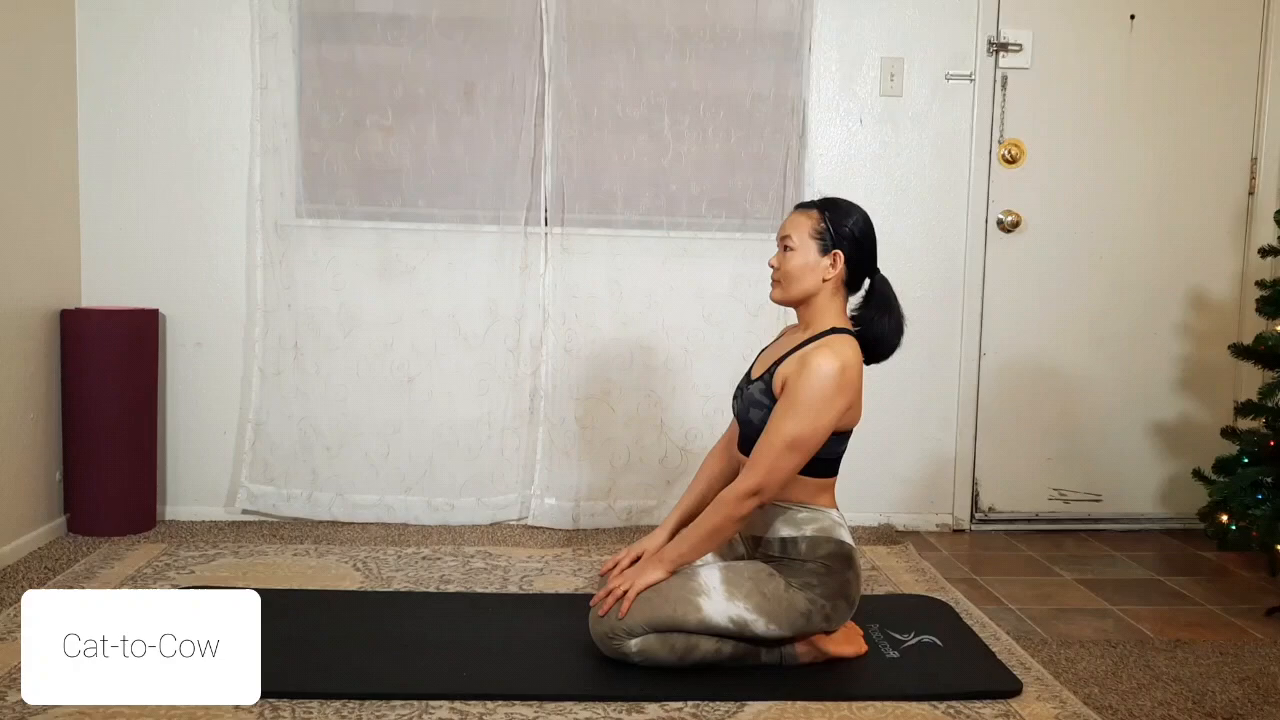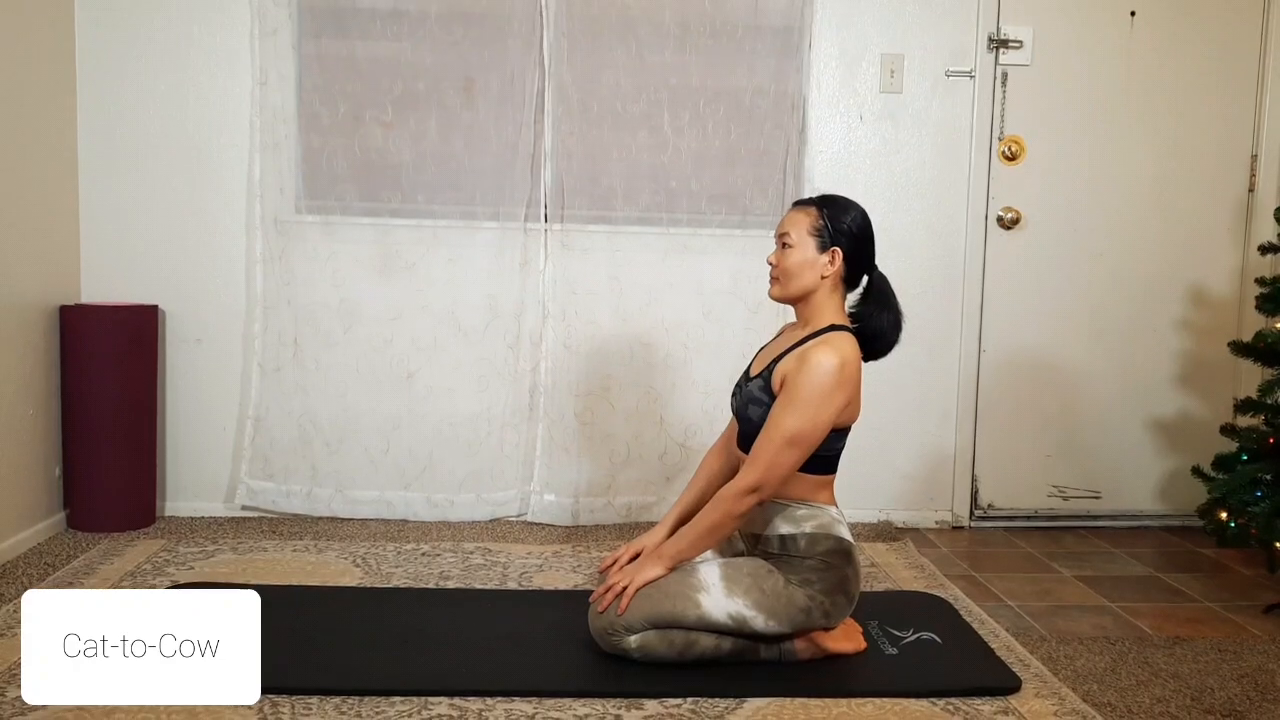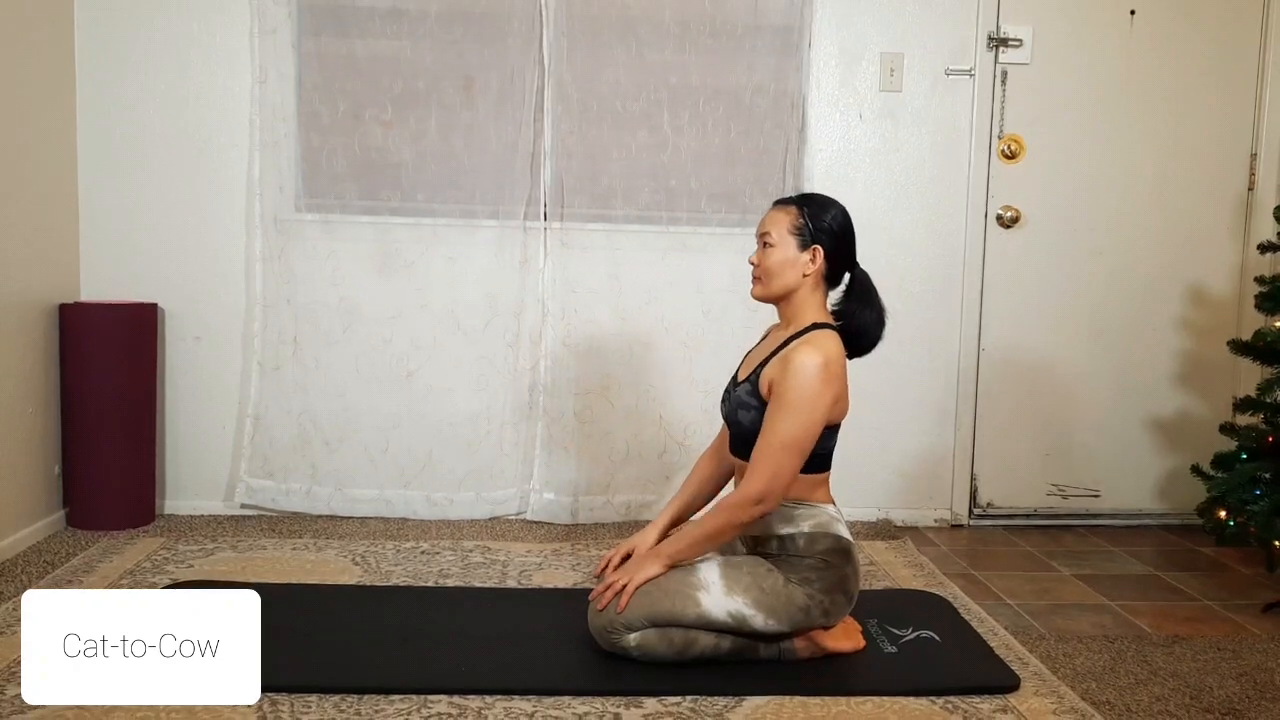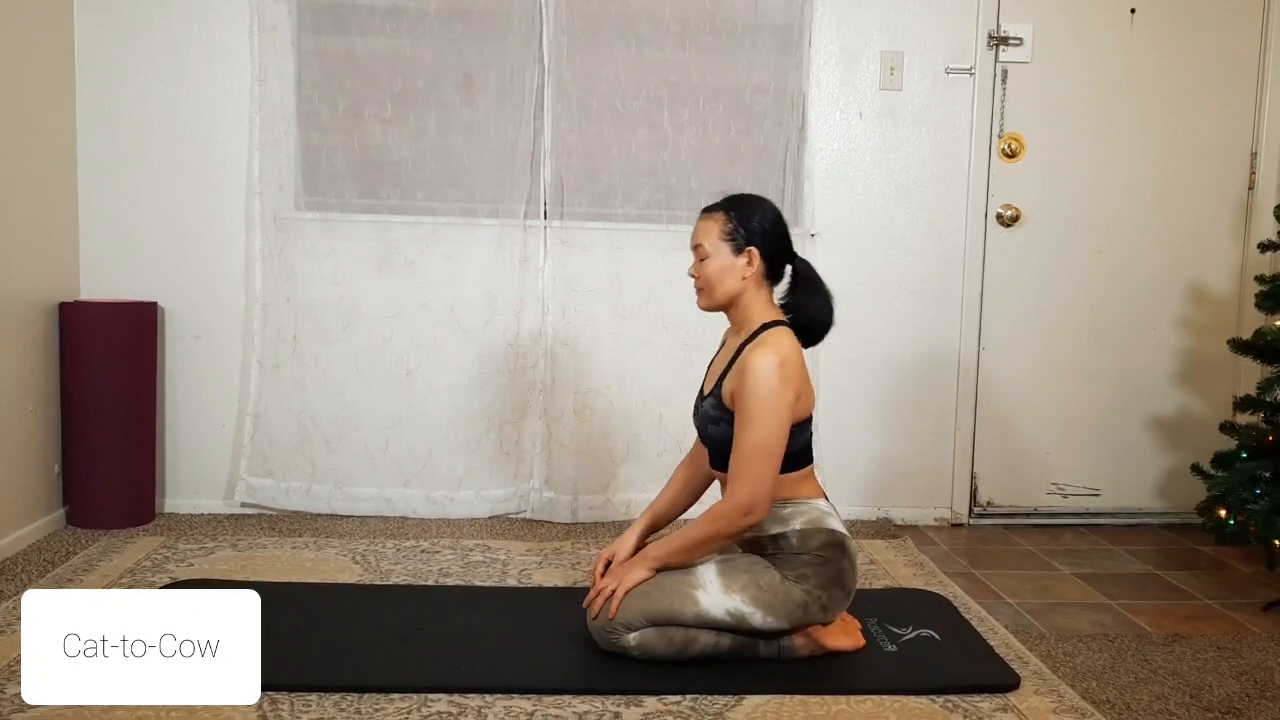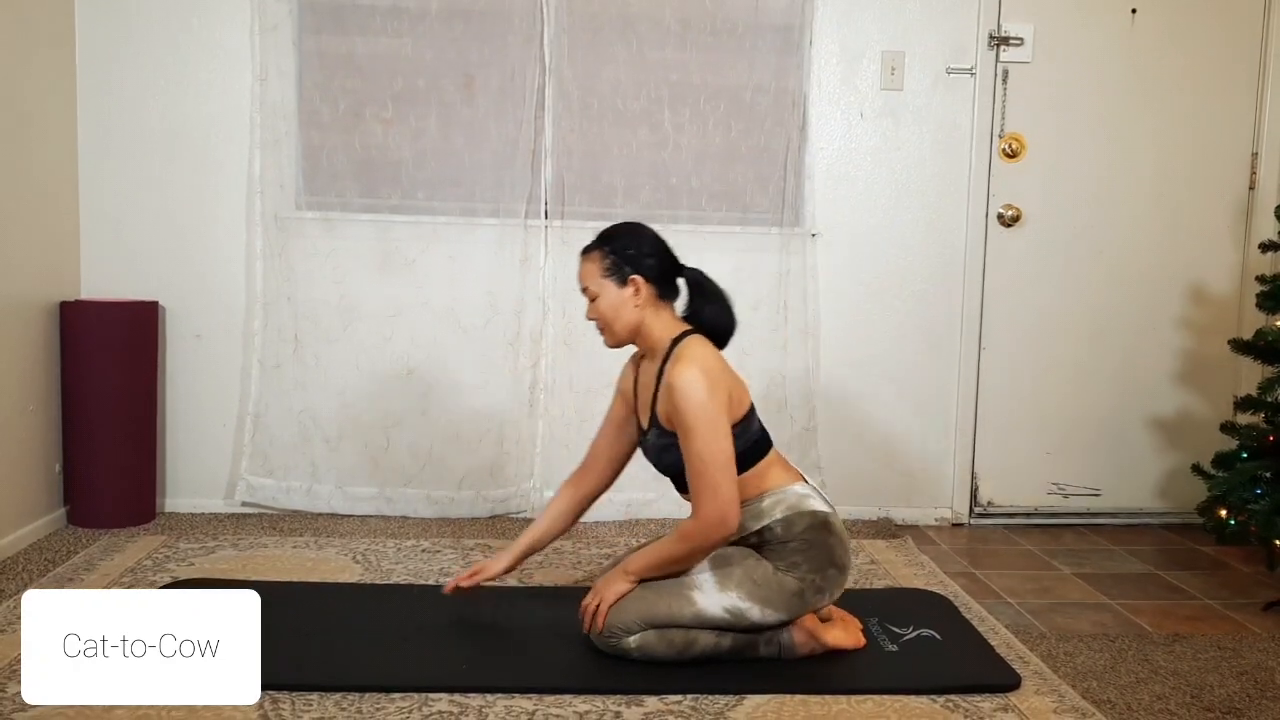
dt=0.4s
person 1, frame 1
left shoulder: (829, 362)
right shoulder: (793, 340)
left elbow: (753, 488)
right elbow: (730, 449)
left wrist: (664, 562)
right wrist: (663, 533)
left hip: (806, 568)
right hip: (759, 541)
left knee: (616, 624)
right knee: (616, 589)
left ankle: (804, 643)
right ankle: (798, 629)
person 1, frame 2
left shoulder: (828, 359)
right shoulder: (792, 338)
left elbow: (752, 485)
right elbow: (730, 447)
left wrist: (663, 559)
right wrist: (662, 530)
left hip: (804, 565)
right hip: (758, 538)
left knee: (613, 618)
right knee: (615, 585)
left ankle: (801, 639)
right ankle: (792, 627)
person 1, frame 3
left shoulder: (811, 359)
right shoulder: (778, 338)
left elbow: (759, 496)
right elbow: (724, 453)
left wrist: (662, 557)
right wrist: (657, 530)
left hip: (805, 565)
right hip: (761, 542)
left knee: (613, 619)
right knee: (614, 585)
left ankle: (798, 639)
right ankle: (797, 624)
person 1, frame 4
left shoulder: (768, 360)
right shoulder: (738, 341)
left elbow: (744, 506)
right elbow: (702, 460)
left wrist: (645, 560)
right wrist: (636, 537)
left hip: (801, 563)
right hip: (762, 544)
left knee: (614, 619)
right knee: (613, 587)
left ankle: (796, 637)
right ankle: (793, 619)
person 1, frame 5
left shoulder: (689, 375)
right shoulder: (640, 372)
left elbow: (716, 520)
right elbow: (589, 479)
left wrist: (626, 573)
right wrist: (507, 558)
left hip: (797, 549)
right hip: (756, 539)
left knee: (617, 624)
right knee: (621, 586)
left ankle: (794, 634)
right ankle: (791, 605)
